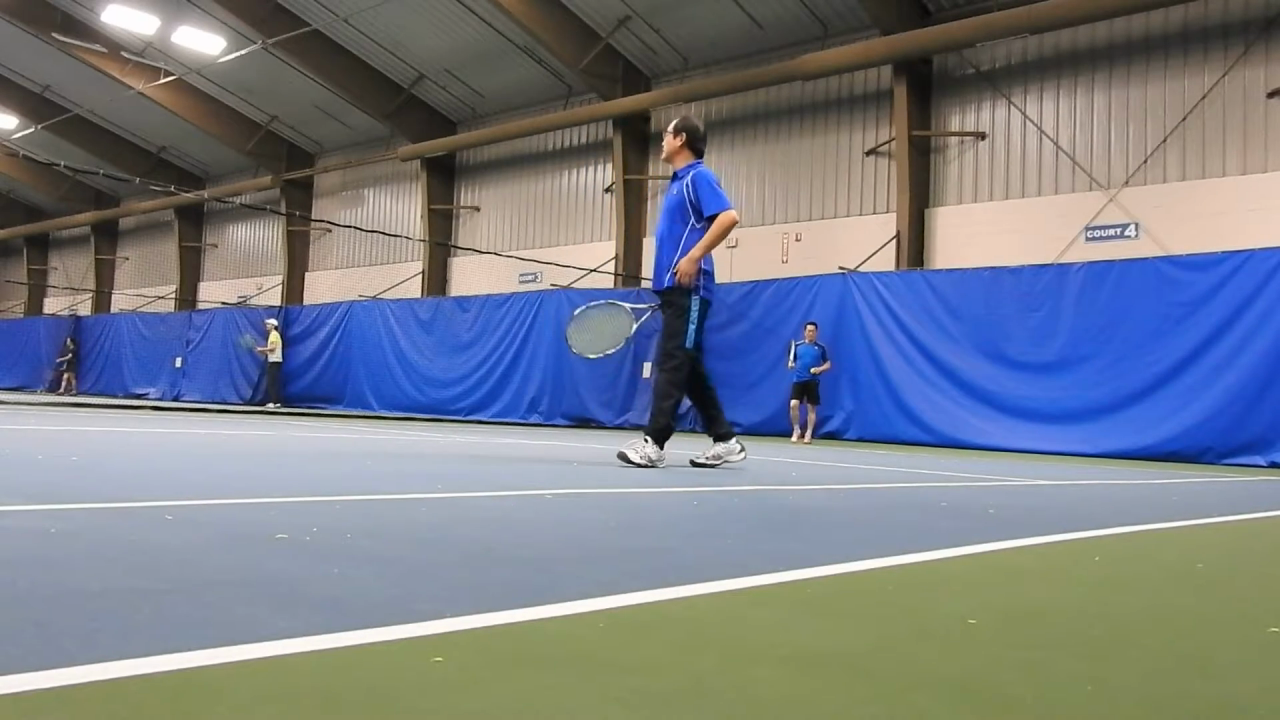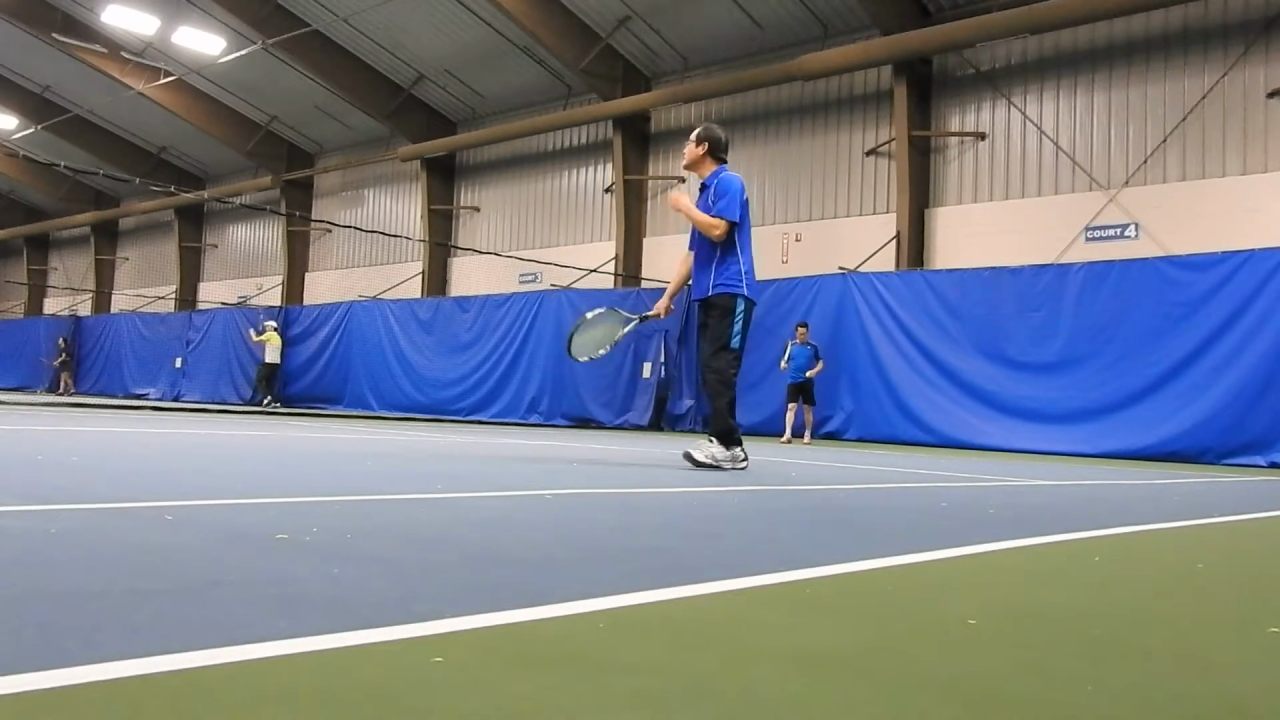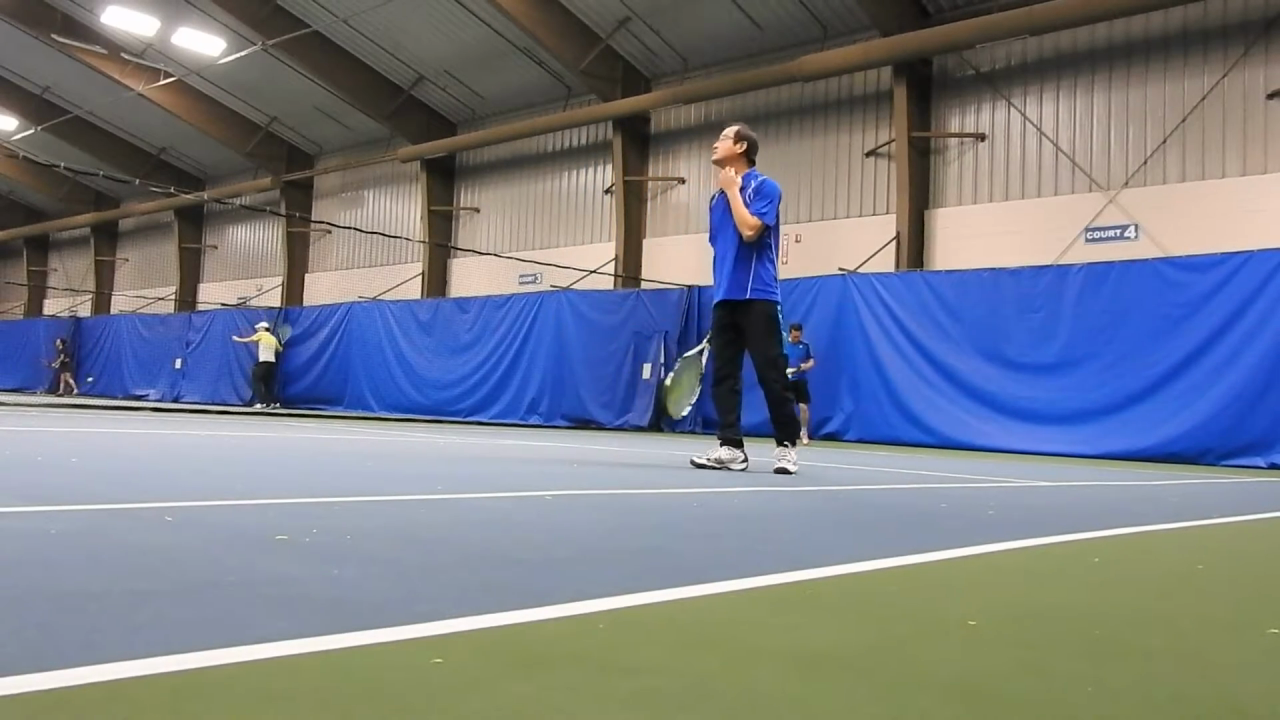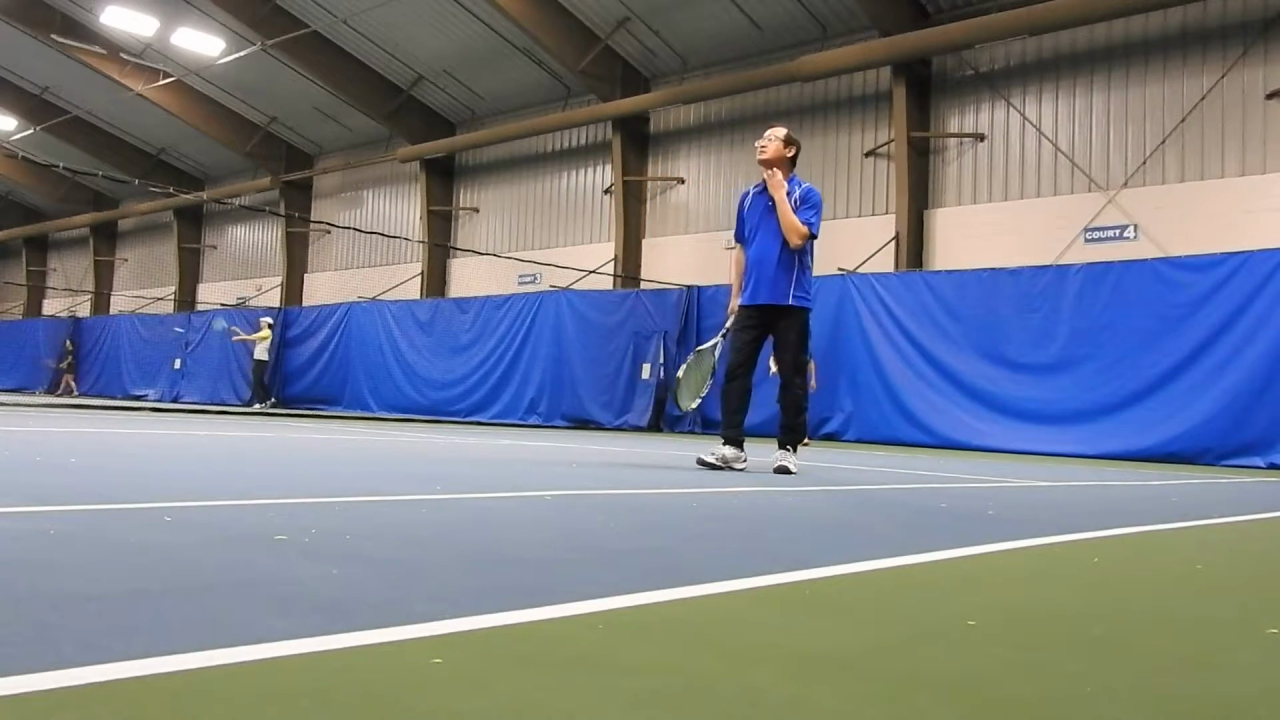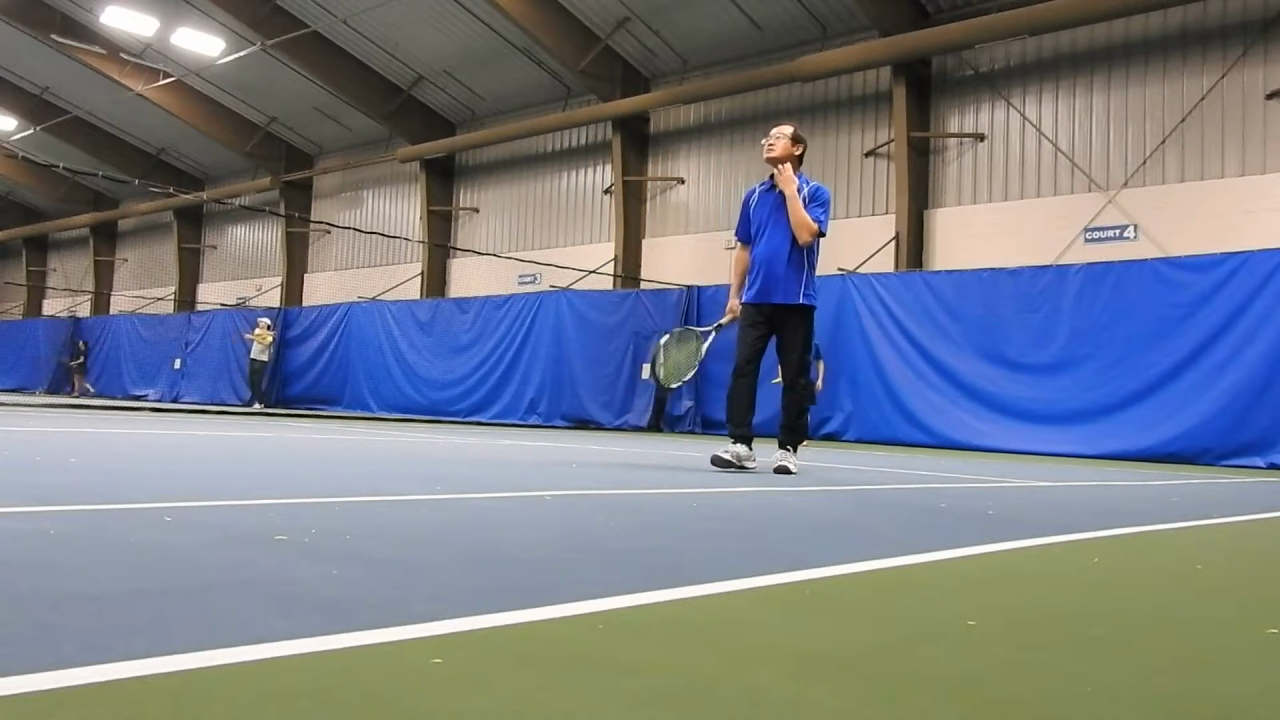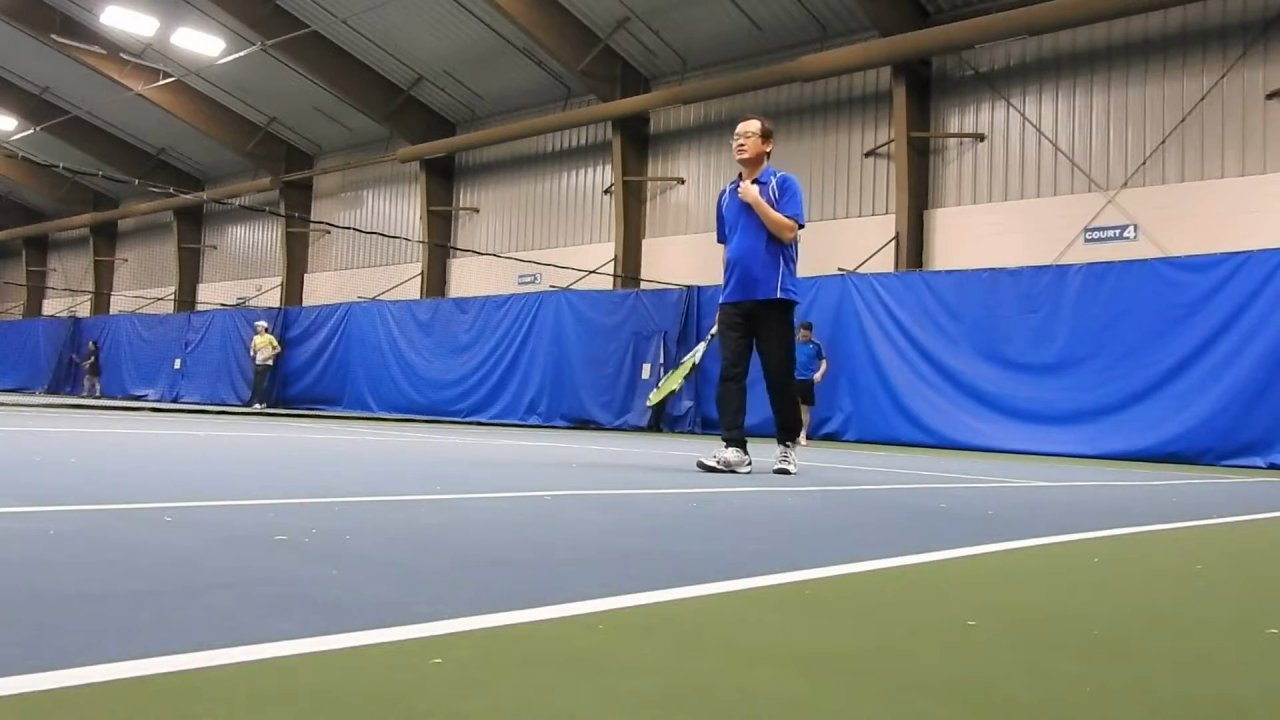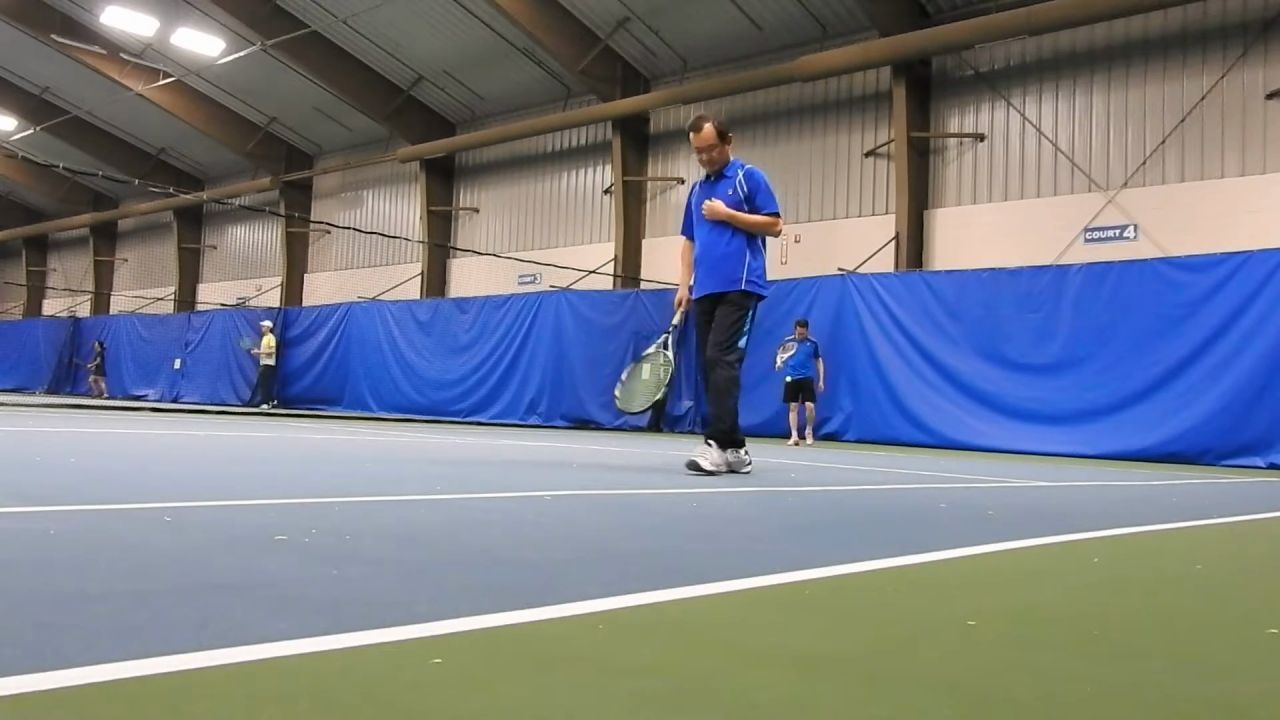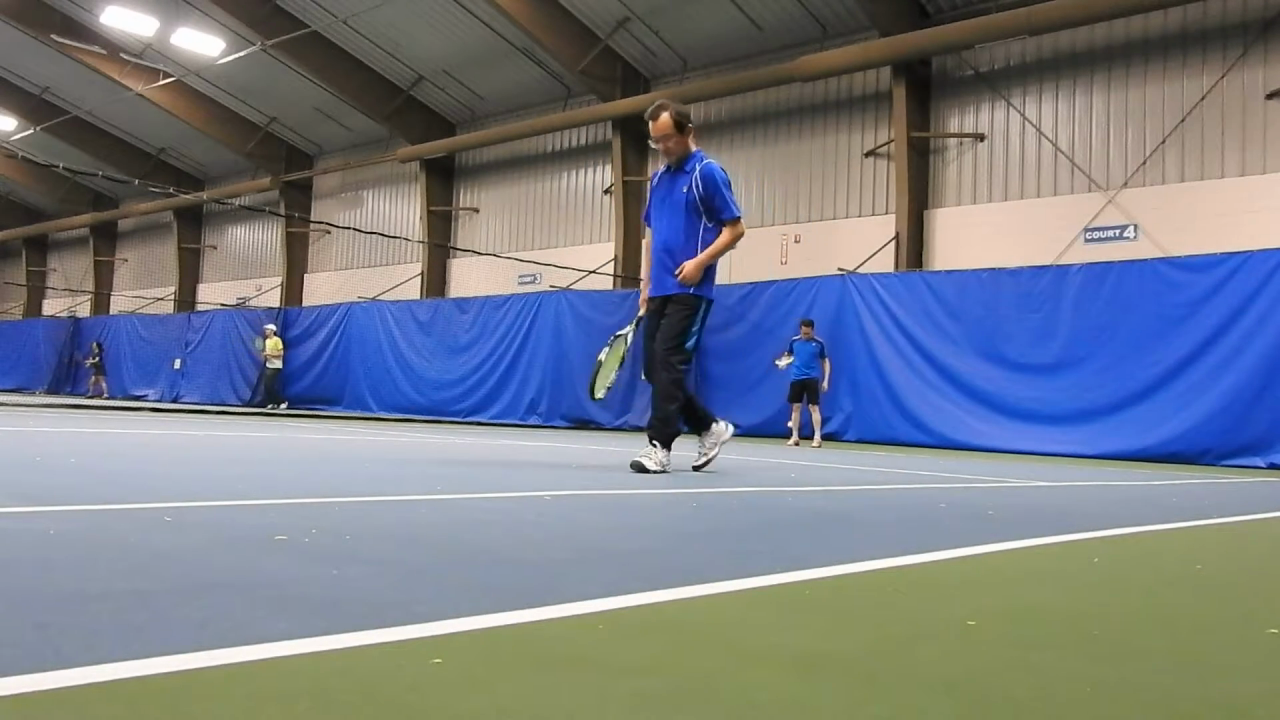
dt=0.4s
person 1, frame 1
left shoulder: (700, 176)
right shoulder: (677, 182)
left elbow: (729, 217)
left wrist: (692, 259)
left hip: (689, 290)
right hip: (675, 288)
left knee: (671, 364)
right knee: (687, 367)
left ankle: (653, 442)
right ankle: (726, 441)
person 1, frame 2
left shoulder: (729, 183)
right shoulder: (703, 192)
left elbow: (718, 230)
right elbow: (693, 253)
left wrist: (685, 208)
right wrist: (668, 295)
left hip: (730, 292)
right hip: (706, 294)
left knee: (720, 366)
right knee: (709, 369)
left ankle: (722, 442)
right ankle: (727, 447)
person 1, frame 3
left shoulder: (765, 187)
right shoulder: (718, 198)
left elbow: (750, 230)
left wrist: (733, 190)
left hip: (758, 296)
right hip: (725, 299)
left knee: (771, 373)
right knee: (723, 374)
left ankle: (786, 445)
right ankle: (731, 447)
person 1, frame 4
left shoulder: (807, 194)
right shoulder: (749, 196)
left elbow: (797, 238)
left wrist: (780, 194)
right wrist: (736, 294)
left hip: (790, 301)
right hip: (752, 300)
left knee: (791, 378)
right knee: (736, 371)
left ankle: (787, 449)
right ankle: (732, 447)
person 1, frame 5
left shoulder: (815, 192)
right shoulder: (754, 195)
left elbow: (806, 236)
left wrist: (790, 190)
right wrist: (735, 294)
left hip: (795, 300)
right hip: (755, 299)
left knee: (795, 377)
right knee: (743, 368)
left ankle: (788, 448)
right ankle: (741, 444)
person 1, frame 6
left shoulder: (784, 184)
right shoulder: (727, 194)
left elbow: (789, 232)
left wrist: (755, 200)
right wrist: (723, 295)
left hip: (772, 295)
right hip: (733, 298)
left knee: (778, 372)
right knee: (730, 372)
left ankle: (787, 444)
right ankle: (735, 449)
person 1, frame 7
left shoulder: (750, 178)
right shoulder: (696, 190)
left elbow: (774, 224)
left wrist: (728, 214)
right wrist: (683, 285)
left hip: (740, 287)
right hip: (705, 291)
left knee: (723, 361)
right knee: (712, 367)
left ankle: (717, 443)
right ankle: (735, 449)
person 1, frame 8
left shoulder: (708, 173)
right shoulder: (658, 178)
left elbow: (736, 228)
left wrist: (700, 261)
right wrist: (645, 284)
left hip: (688, 290)
right hip: (659, 290)
left knee: (668, 363)
right knee: (654, 366)
left ankle: (661, 445)
right ankle: (712, 428)
